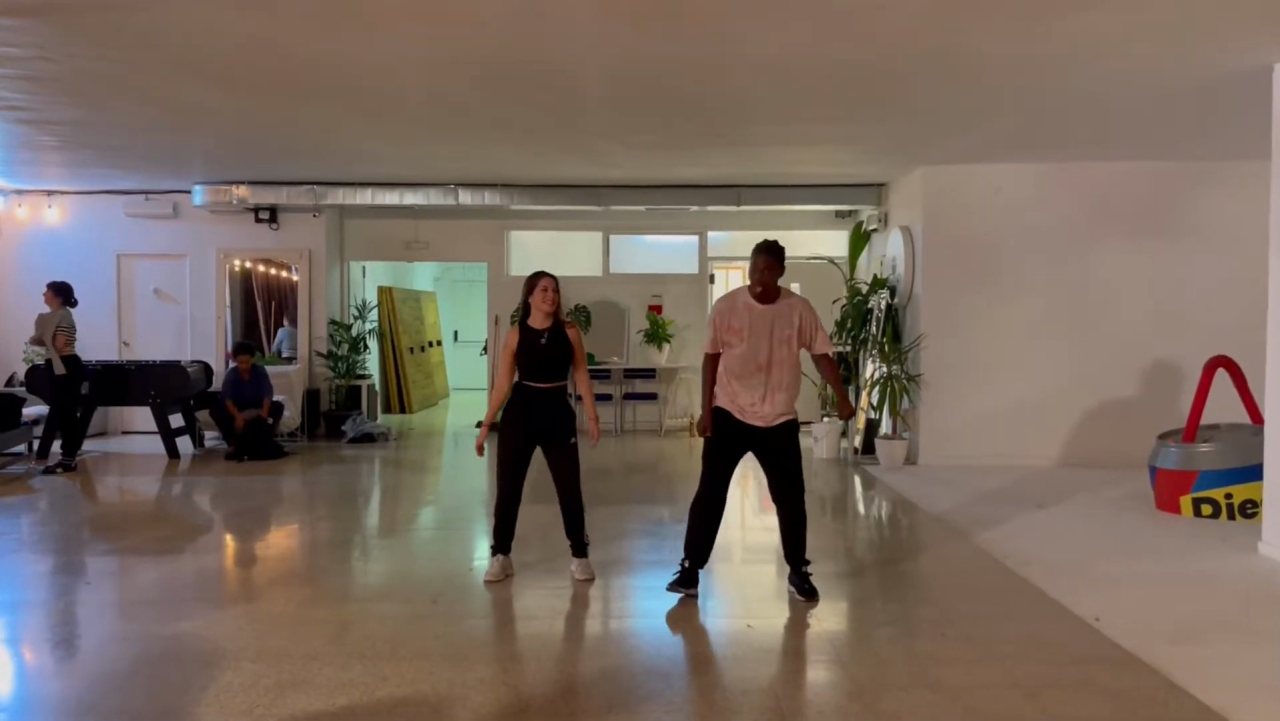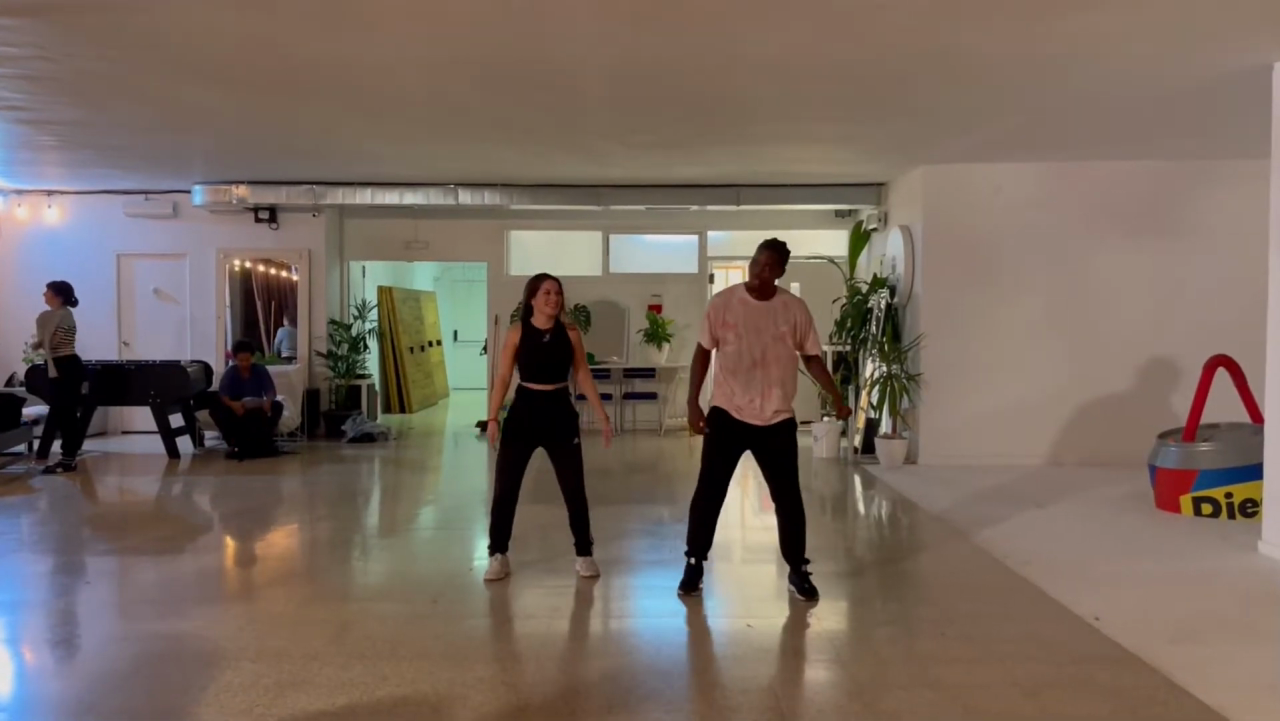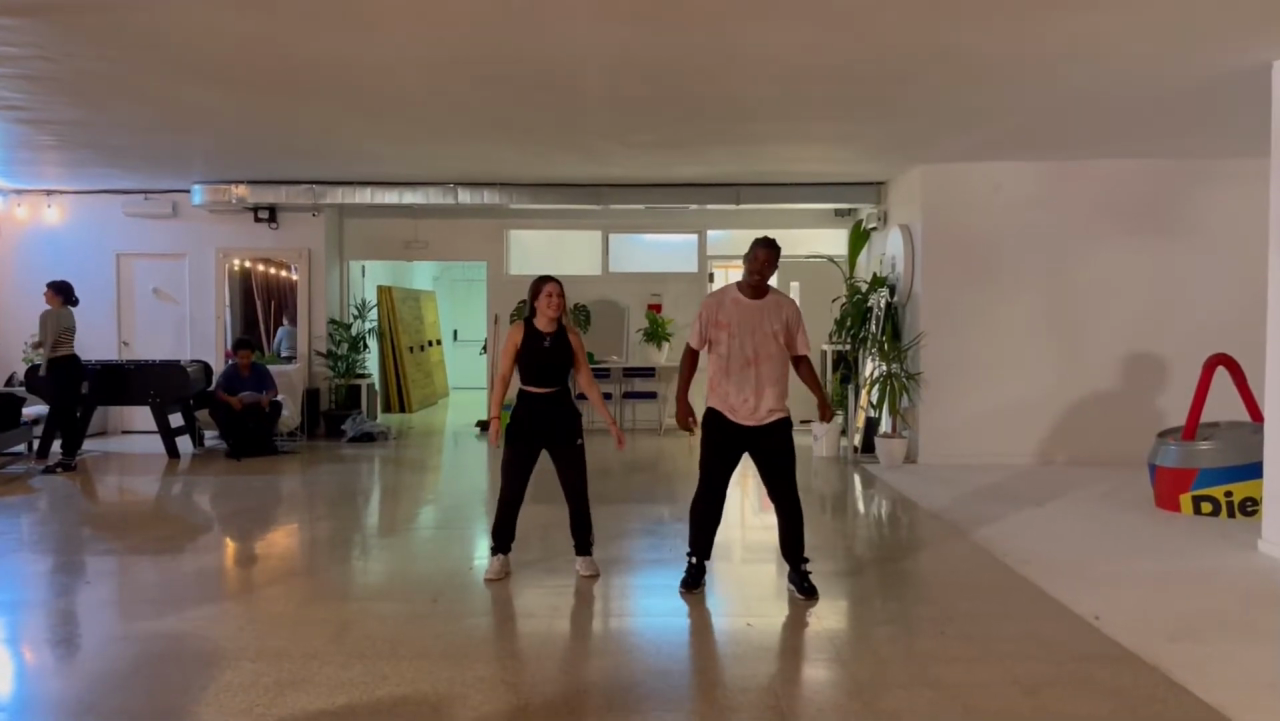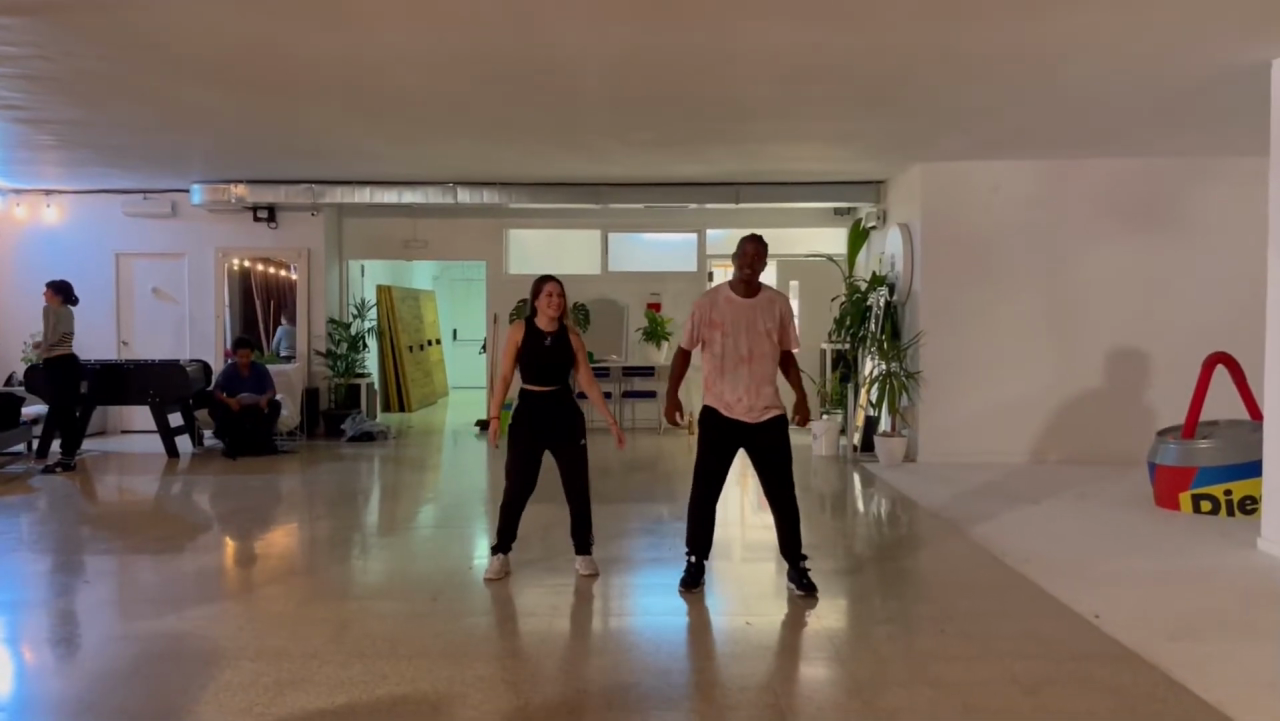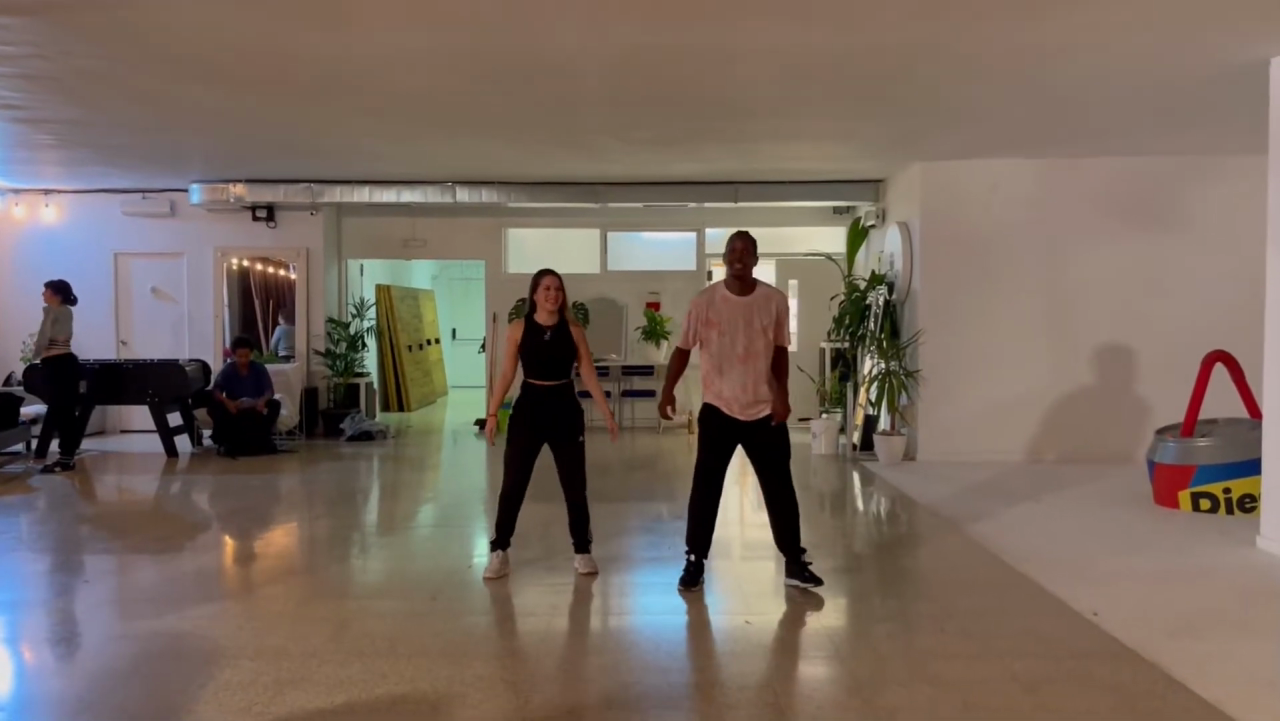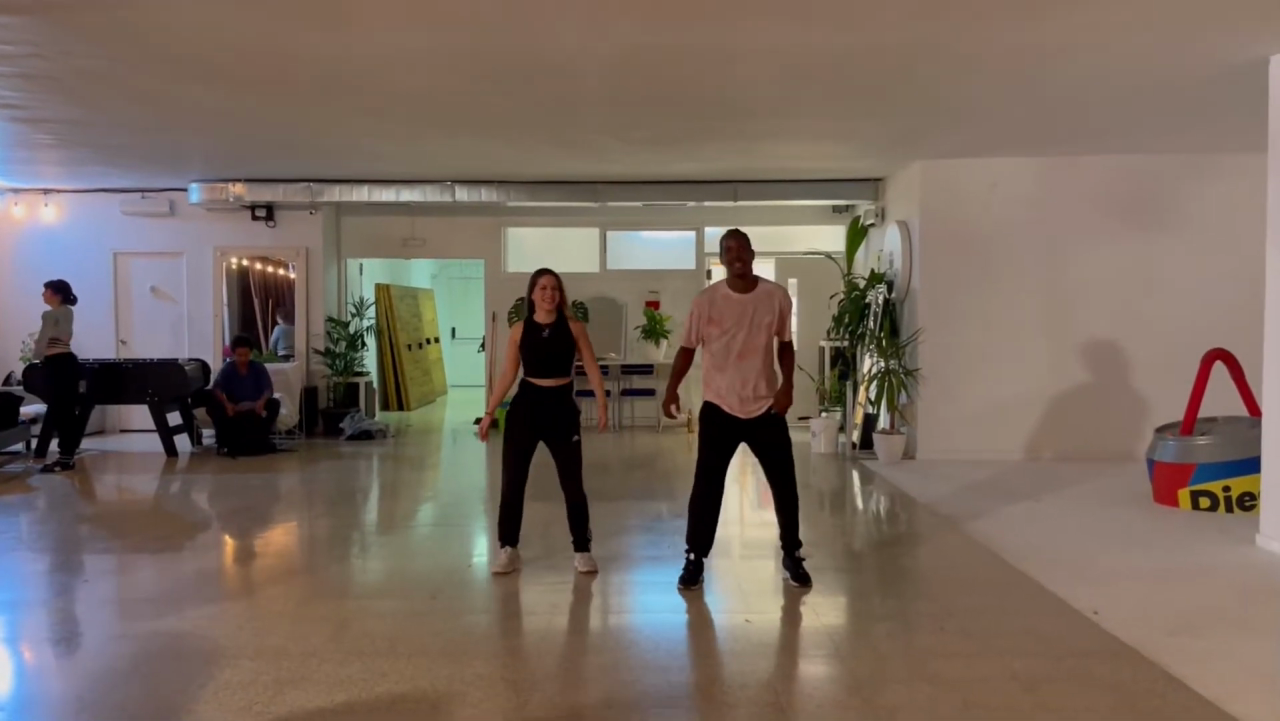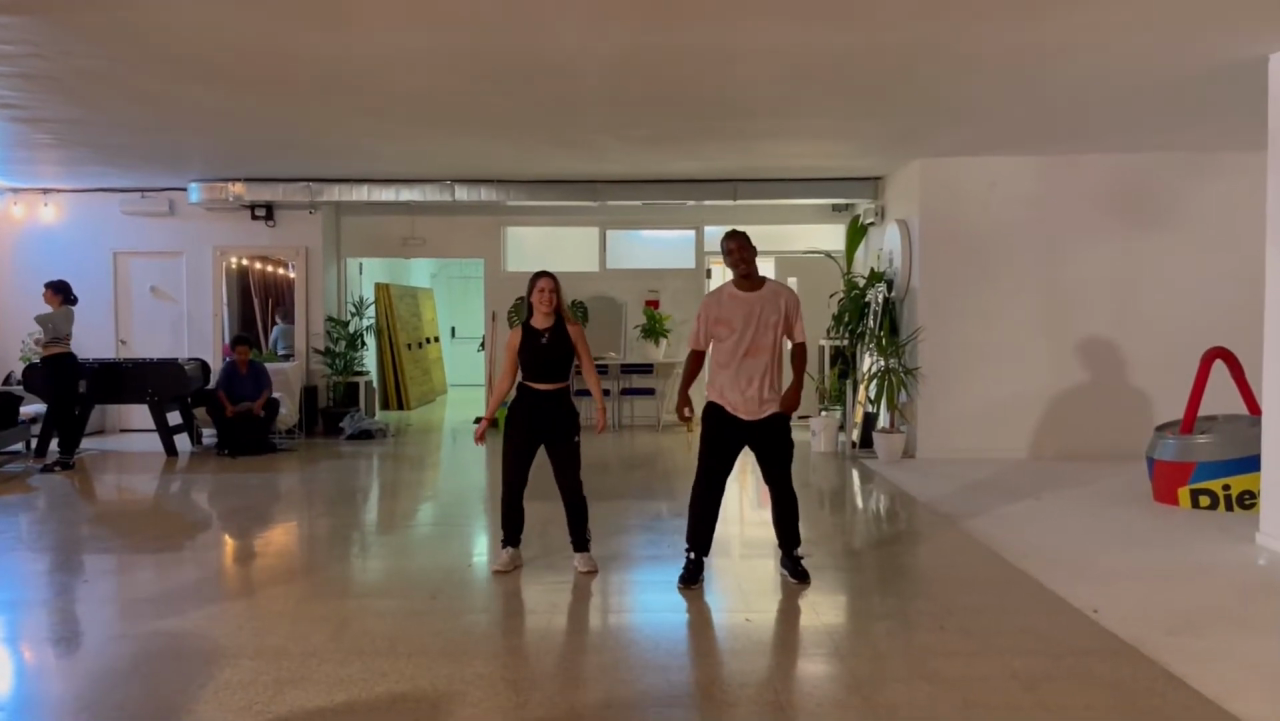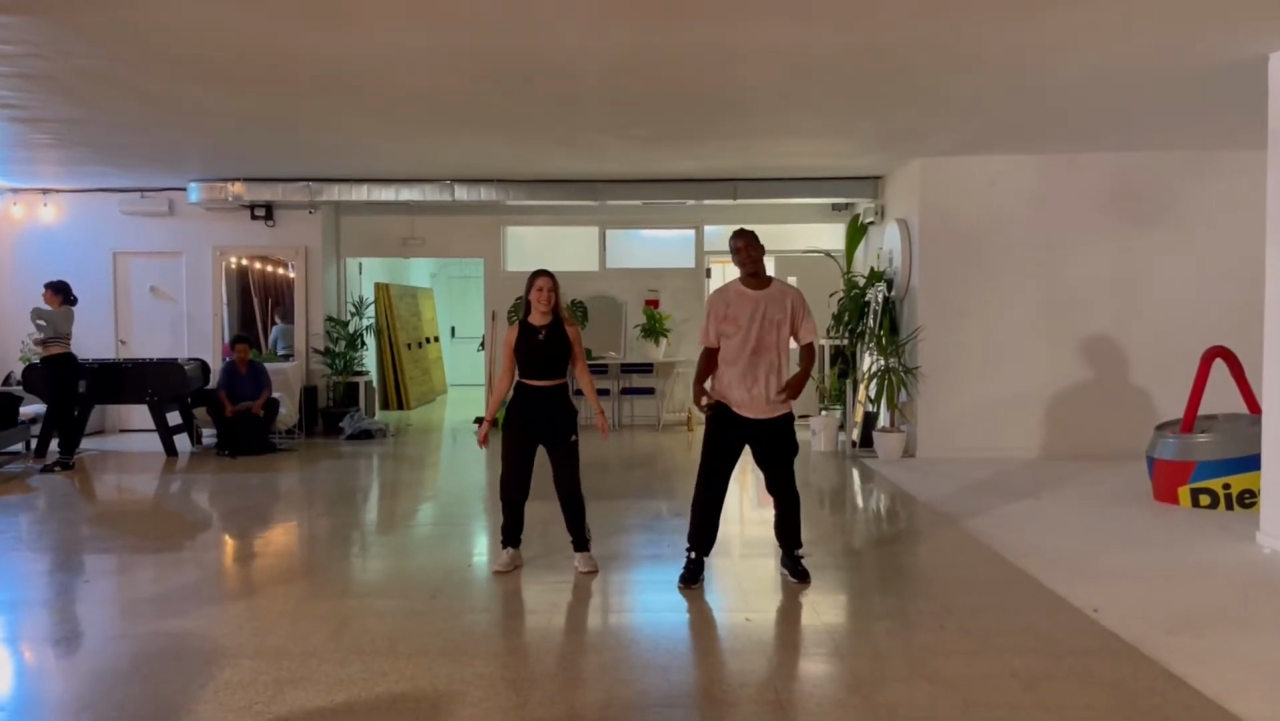
dt=0.1s
person 1, frame 1
left shoulder: (799, 309)
right shoulder: (726, 306)
left elbow: (822, 355)
right elbow: (712, 356)
left wrist: (841, 396)
right wrist: (706, 409)
left hip: (779, 421)
right hip: (729, 415)
left knee: (792, 498)
right knee: (710, 493)
left ankle: (798, 571)
right ankle: (690, 568)
person 1, frame 2
left shoulder: (795, 309)
right shoulder: (722, 302)
left elbow: (812, 358)
right elbow: (703, 352)
left wrist: (835, 396)
right wrist: (693, 403)
left hip: (777, 419)
right hip: (727, 414)
left knee: (788, 497)
right knee: (709, 491)
left ankle: (798, 570)
right ankle: (694, 563)
person 1, frame 3
left shoulder: (786, 308)
right shoulder: (715, 303)
left elbow: (799, 358)
right elbow: (692, 351)
left wrist: (821, 398)
right wrist: (681, 400)
left hip: (772, 418)
right hip: (722, 416)
left knee: (786, 496)
right knee: (709, 494)
left ankle: (797, 569)
right ankle: (696, 564)
person 1, frame 4
left shoulder: (779, 304)
right shoulder: (708, 302)
left elbow: (786, 356)
right elbow: (685, 350)
left wrist: (800, 397)
right wrist: (672, 394)
left hip: (768, 415)
right hip: (719, 413)
left knee: (782, 493)
right knee: (704, 490)
left ankle: (796, 568)
right ankle: (695, 562)
person 1, frame 5
left shoulder: (775, 300)
right shoulder: (705, 301)
left elbow: (780, 351)
right elbow: (683, 349)
left wrist: (783, 395)
right wrist: (667, 390)
left hip: (764, 412)
right hip: (718, 410)
left knee: (780, 489)
right knee: (705, 489)
left ankle: (794, 562)
right ankle: (695, 561)
person 1, frame 6
left shoulder: (777, 296)
right shoulder: (706, 300)
left elbow: (785, 344)
right elbow: (688, 348)
left wrist: (787, 387)
right wrist: (671, 390)
left hip: (765, 408)
right hip: (719, 408)
left knee: (784, 484)
right knee: (707, 486)
left ankle: (791, 556)
right ankle: (695, 560)
person 1, frame 7
left shoulder: (784, 297)
right shoulder: (714, 301)
left elbow: (798, 345)
right elbow: (697, 351)
left wrist: (796, 386)
right wrist: (683, 392)
left hip: (770, 410)
right hip: (722, 409)
left knee: (781, 486)
right knee: (707, 486)
left ankle: (790, 554)
right ankle: (695, 559)
person 1, frame 8
left shoulder: (790, 297)
right shoulder: (721, 298)
left elbow: (809, 347)
right elbow: (708, 349)
left wrist: (803, 375)
right wrist: (698, 383)
left hip: (774, 410)
right hip: (727, 409)
left knee: (783, 487)
right knee: (709, 485)
left ankle: (791, 554)
right ankle: (696, 558)
person 2, frame 1
left shoulder: (569, 332)
right shoulder: (515, 335)
left elbow: (581, 376)
right elbow: (503, 383)
left wrist: (592, 417)
right wrist: (486, 424)
left hip: (558, 412)
right hip: (521, 412)
left knee: (569, 488)
right knee: (508, 487)
left ankle: (579, 556)
right ankle: (501, 556)
person 2, frame 2
left shoulder: (570, 334)
right shoulder: (517, 332)
left elbow: (584, 378)
right elbow: (503, 379)
left wrist: (603, 417)
right wrist: (492, 418)
left hip: (560, 414)
right hip: (523, 412)
left knee: (574, 488)
right knee: (505, 487)
left ankle: (583, 554)
right ankle: (498, 555)
person 2, frame 3
left shoulder: (571, 337)
right shoulder: (518, 332)
left elbow: (586, 381)
right elbow: (502, 376)
left wrist: (610, 420)
right wrist: (494, 416)
left hip: (563, 416)
right hip: (526, 414)
left knee: (577, 489)
right knee: (511, 489)
left ankle: (584, 554)
right ankle: (500, 555)
person 2, frame 4
left shoulder: (571, 337)
right shoulder: (519, 331)
left elbow: (587, 381)
right elbow: (505, 375)
left wrist: (611, 420)
right wrist: (494, 415)
left hip: (565, 414)
right hip: (528, 414)
left knee: (578, 489)
right knee: (517, 489)
left ankle: (583, 553)
right ankle: (499, 555)
person 2, frame 5
left shoulder: (573, 330)
right shoulder: (519, 328)
left elbow: (589, 373)
right elbow: (507, 374)
left wrist: (607, 413)
right wrist: (492, 413)
left hip: (565, 409)
right hip: (528, 408)
left knee: (575, 485)
right knee: (513, 482)
left ankle: (582, 551)
right ankle: (499, 552)
person 2, frame 6
left shoulder: (573, 327)
right shoulder: (520, 330)
left elbow: (591, 368)
right elbow: (508, 374)
left wrist: (602, 404)
right wrist: (489, 413)
left hip: (562, 408)
right hip: (526, 407)
left knee: (572, 482)
right knee: (513, 481)
left ankle: (582, 550)
right ankle: (508, 547)
person 2, frame 7
left shoulder: (571, 329)
right shoulder: (518, 334)
left elbow: (588, 370)
right elbow: (506, 379)
left wrist: (600, 406)
right wrist: (487, 417)
left hip: (561, 411)
right hip: (524, 410)
left knee: (570, 484)
right knee: (512, 483)
left ankle: (581, 550)
right ankle: (511, 548)
person 2, frame 8
left shoulder: (568, 329)
right shoulder: (515, 331)
left elbow: (582, 372)
right elbow: (505, 377)
left wrist: (597, 410)
right wrist: (488, 417)
left hip: (559, 408)
right hip: (523, 408)
left knee: (568, 484)
right knee: (513, 484)
left ankle: (581, 550)
right ankle: (510, 548)
person 3, frame 1
left shoulder: (62, 316)
right shoulder: (54, 315)
left elbow: (59, 345)
left wrist: (43, 340)
right wrist: (39, 340)
left hip: (67, 368)
right hip: (59, 368)
left knee: (65, 413)
right knee: (61, 413)
left ankle: (68, 460)
right ankle: (68, 458)
person 3, frame 2
left shoulder: (62, 315)
right shoulder: (55, 315)
left elbow: (53, 342)
left wrist: (41, 343)
right wrist: (40, 343)
left hip: (66, 368)
right hip: (60, 368)
left knee: (65, 413)
right knee: (62, 413)
left ankle: (68, 460)
right ankle: (68, 458)
person 3, frame 3
left shoulder: (62, 314)
right shoulder: (56, 314)
left elbow: (52, 340)
left wrist: (42, 343)
right wrist: (40, 343)
left hip: (65, 367)
right hip: (60, 367)
left knee: (65, 413)
right knee: (61, 413)
left ankle: (68, 460)
right ankle: (68, 458)
person 3, frame 4
left shoulder: (63, 312)
right shoulder: (56, 313)
left elbow: (53, 333)
left wrist: (42, 344)
right wrist: (41, 344)
left hip: (64, 366)
right hip: (58, 366)
left knee: (64, 412)
right knee: (61, 412)
left ankle: (67, 460)
right ankle: (67, 457)
person 3, frame 5
left shoulder: (63, 312)
right shoulder: (55, 312)
left elbow: (60, 337)
right wrist: (40, 343)
left hip: (62, 365)
right hip: (57, 366)
left knee: (63, 412)
right knee: (60, 412)
left ankle: (66, 459)
right ankle: (66, 457)
person 3, frame 6
left shoulder: (64, 311)
right shoulder: (56, 314)
left elbow: (62, 335)
right wrist: (41, 341)
left hip: (62, 364)
right hip: (56, 365)
left knee: (63, 411)
right knee: (60, 411)
left ankle: (66, 459)
right ankle: (66, 456)
person 3, frame 7
left shoulder: (65, 312)
right shoulder: (56, 314)
right wrist: (41, 341)
left hip: (62, 364)
right hip: (56, 365)
left knee: (63, 411)
right knee: (60, 411)
left ankle: (66, 458)
right ankle: (66, 456)
person 3, frame 8
left shoulder: (65, 312)
right shoulder: (56, 315)
right elbow: (51, 340)
right wrist: (40, 341)
left hip: (62, 364)
right hip: (56, 365)
left knee: (62, 411)
right knee: (60, 412)
left ankle: (66, 458)
right ankle: (66, 457)
